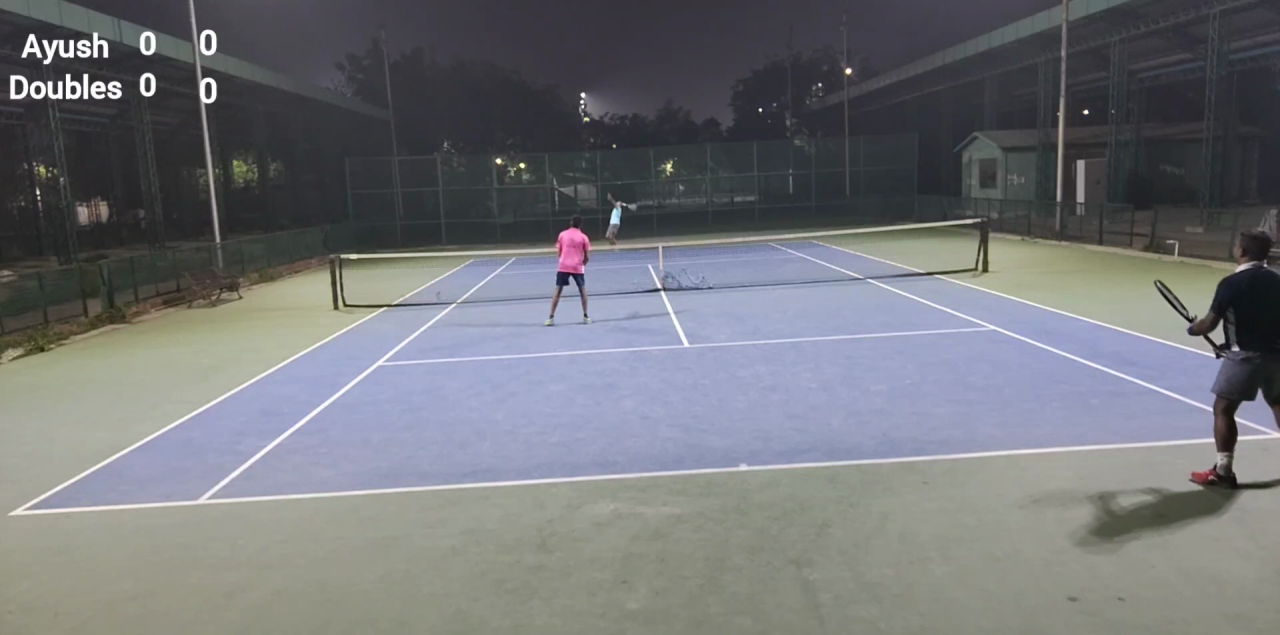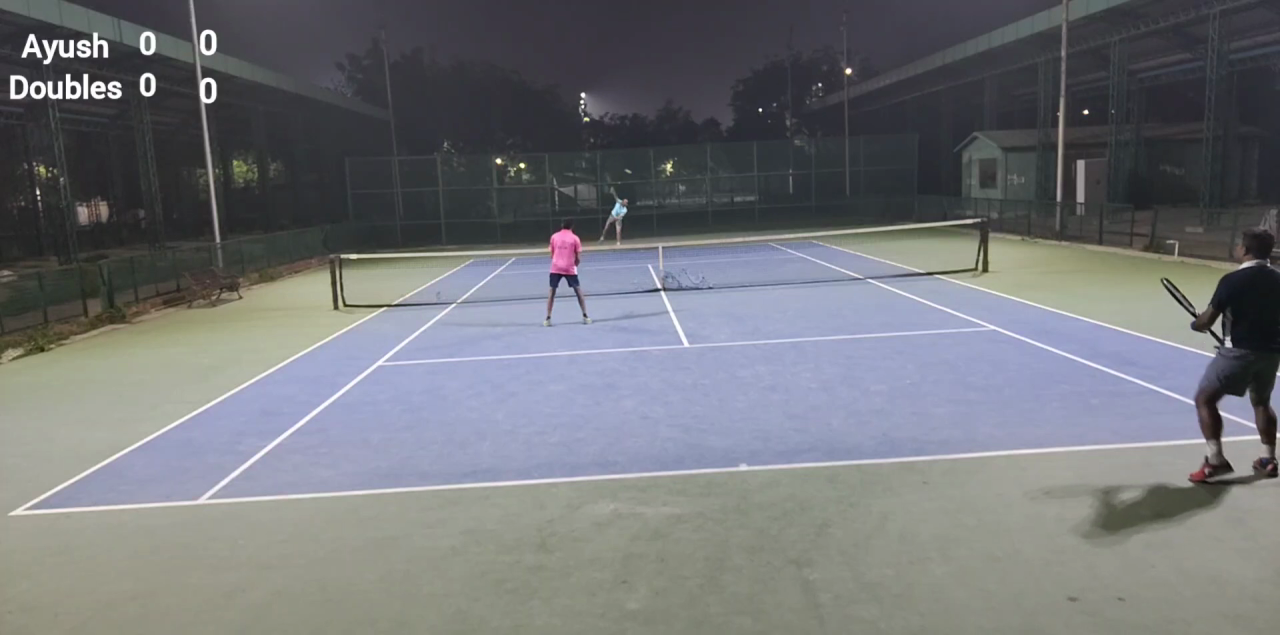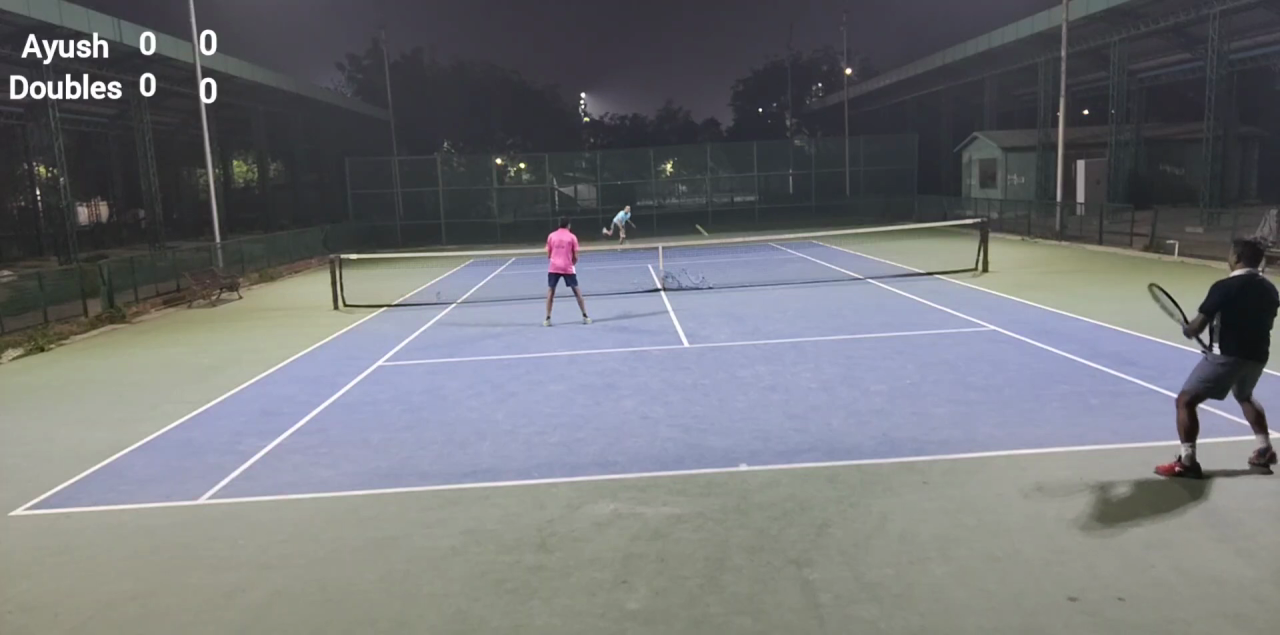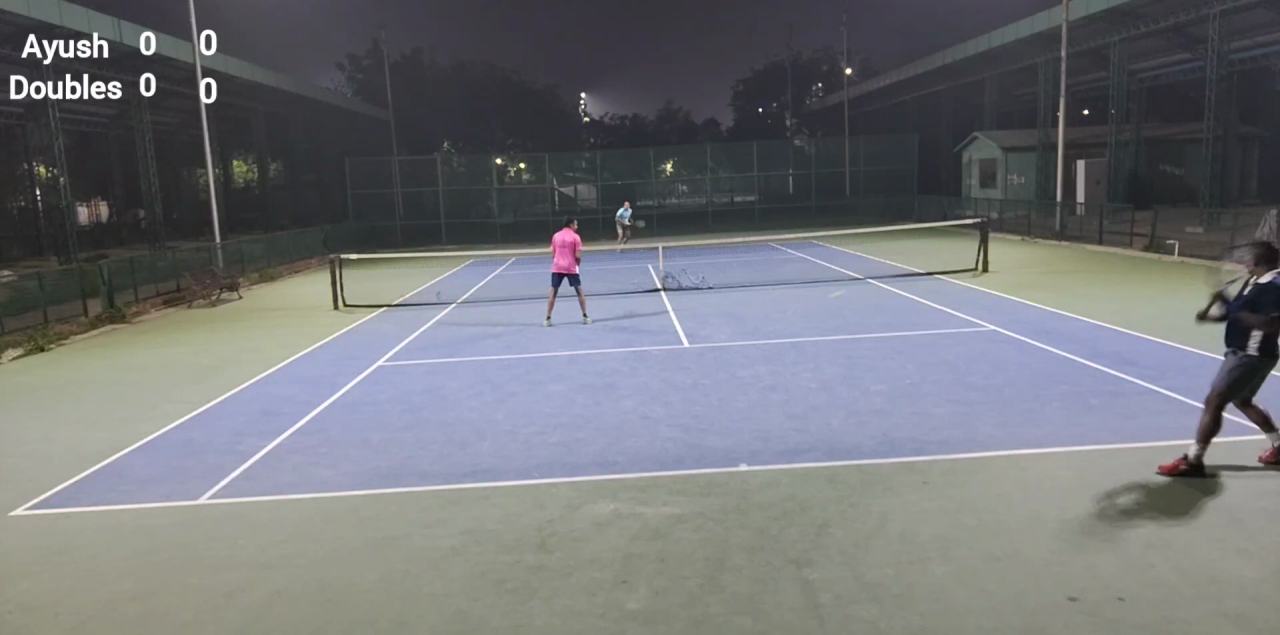
dt=0.3s
person 1, frame 1
left shoulder: (1232, 283)
left elbow: (1209, 323)
left wrist: (1192, 329)
left hip: (1247, 355)
left knee: (1223, 409)
left ankle: (1223, 471)
person 1, frame 2
left shoulder: (1233, 280)
left elbow: (1206, 321)
left wrist: (1196, 325)
left hip: (1239, 351)
left knee: (1204, 399)
left ankle: (1215, 460)
person 1, frame 3
left shoulder: (1224, 288)
left elbow: (1196, 327)
left wrist: (1188, 331)
left hip: (1225, 357)
right hip: (1256, 356)
left knee: (1185, 402)
right knee: (1245, 397)
left ankle: (1187, 462)
person 1, frame 4
right shoulder: (1256, 283)
right elbow: (1233, 313)
left wrist: (1234, 310)
right wrist: (1211, 313)
left hip: (1251, 355)
right hip: (1246, 353)
left knee: (1214, 403)
right knee: (1242, 401)
left ankle: (1193, 461)
